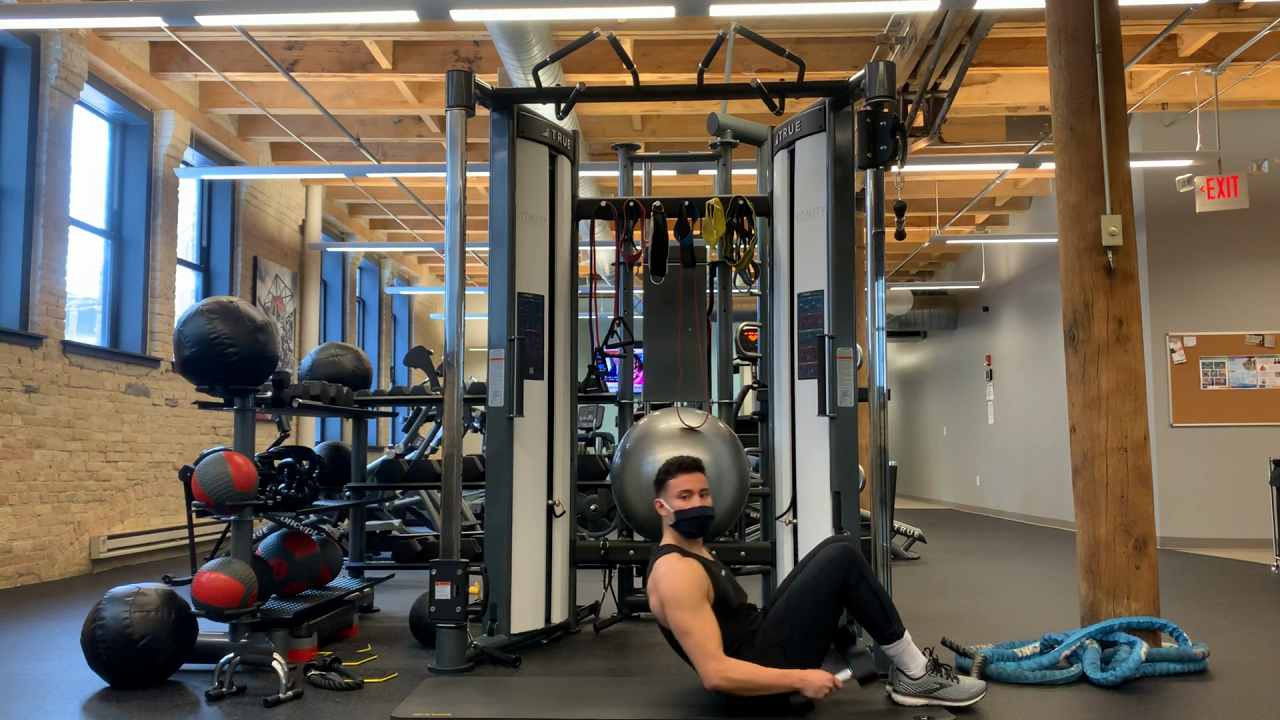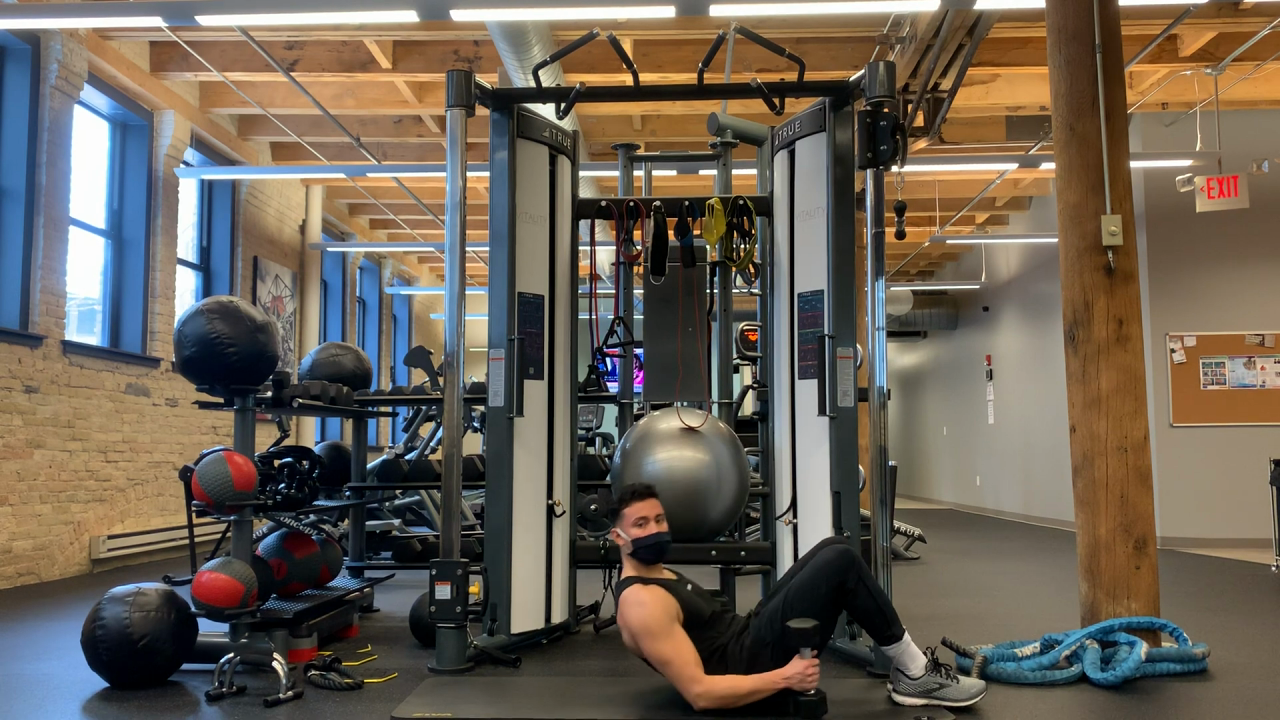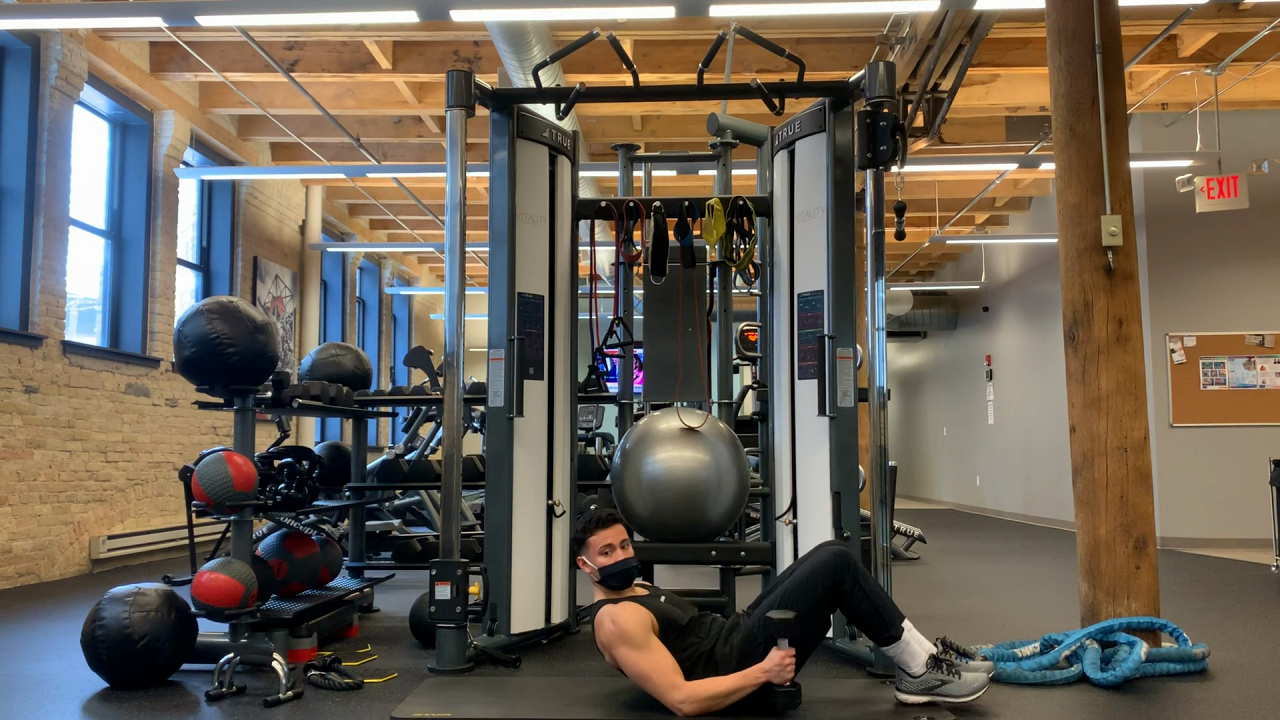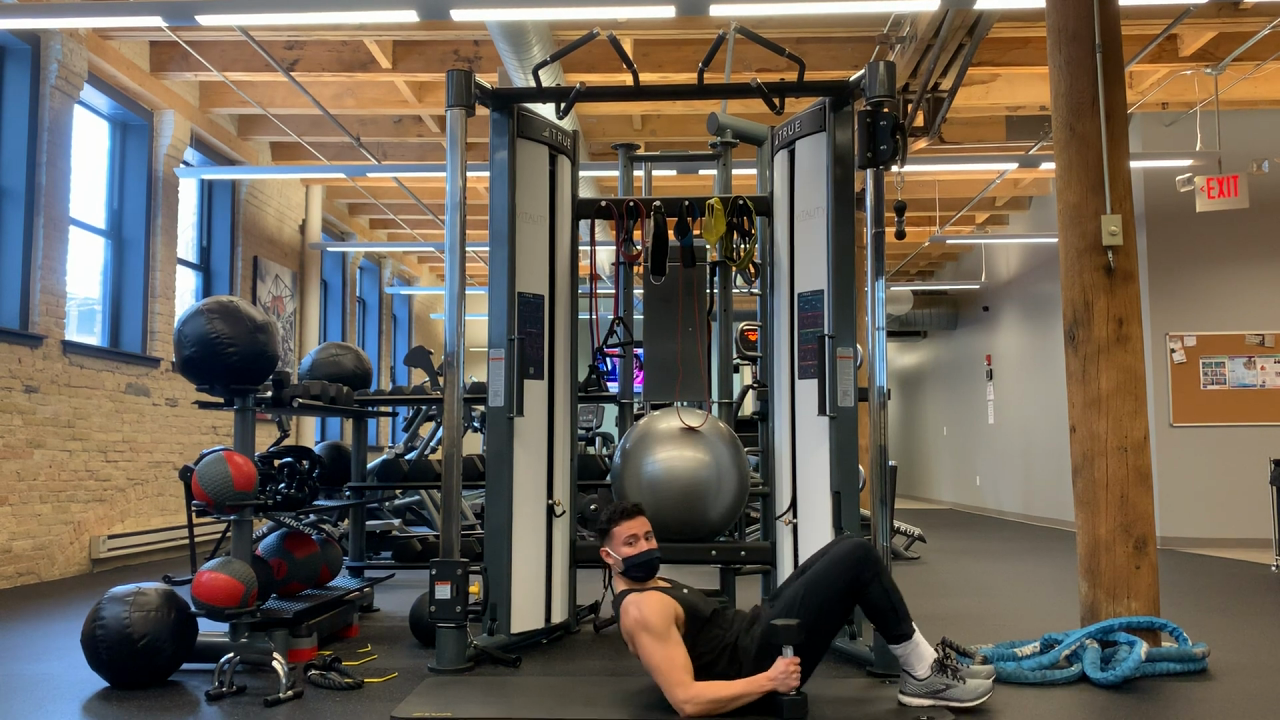
dt=0.3s
person 1, frame 1
left shoulder: (694, 552)
right shoulder: (674, 573)
right elbow: (714, 674)
right wrist: (800, 678)
left hip: (763, 644)
right hip: (768, 665)
left knee: (838, 549)
right knee: (843, 560)
left ankle: (910, 667)
right ankle: (915, 675)
person 1, frame 2
left shoulder: (658, 574)
right shoulder: (641, 603)
right elbow: (700, 693)
right wrist: (784, 678)
right hip: (758, 664)
left knee: (834, 549)
right knee: (841, 562)
left ankle: (908, 663)
right ankle: (915, 676)
person 1, frame 3
left shoulder: (635, 590)
right shoulder: (616, 621)
right wrist: (762, 672)
left hip: (738, 635)
right hip: (748, 660)
left knee: (831, 555)
right knee: (836, 565)
left ankle: (923, 655)
right ankle: (919, 673)
person 1, frame 4
left shoulder: (652, 586)
right shoulder: (641, 609)
right wrist: (769, 680)
left hip: (756, 629)
right hip: (765, 655)
left knee: (848, 549)
right knee: (858, 557)
left ankle: (924, 659)
right ankle: (922, 675)
